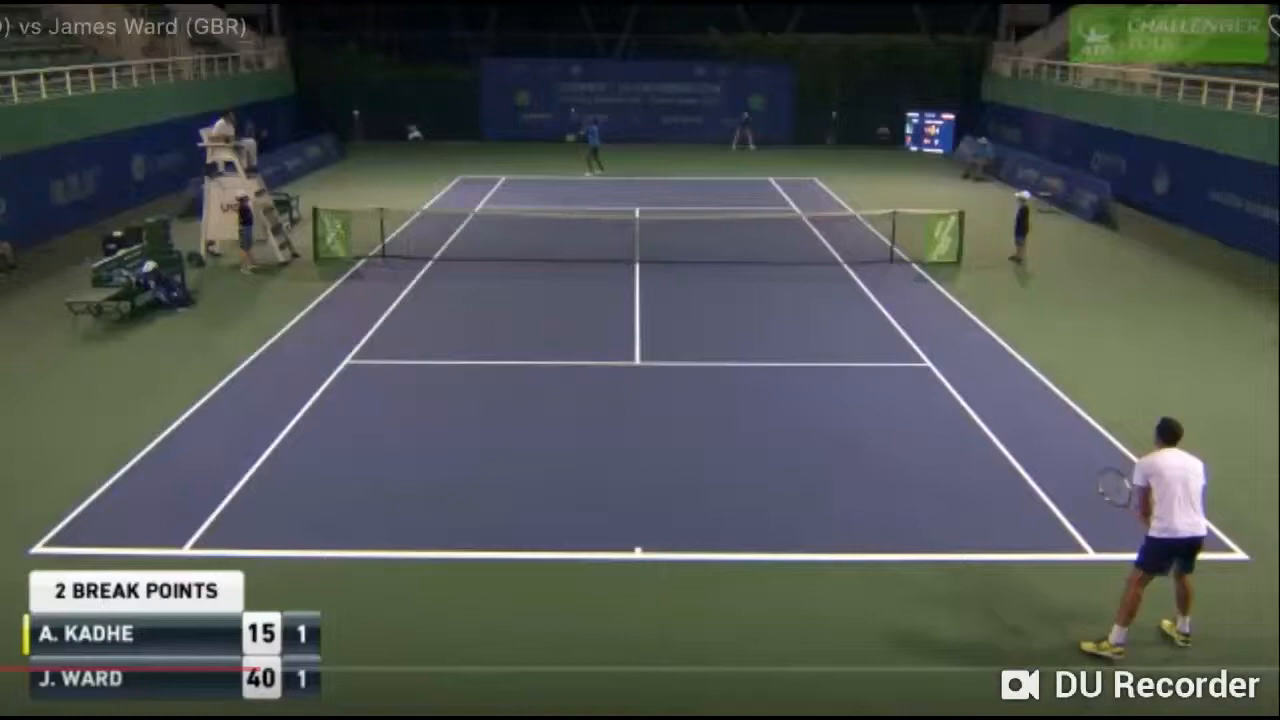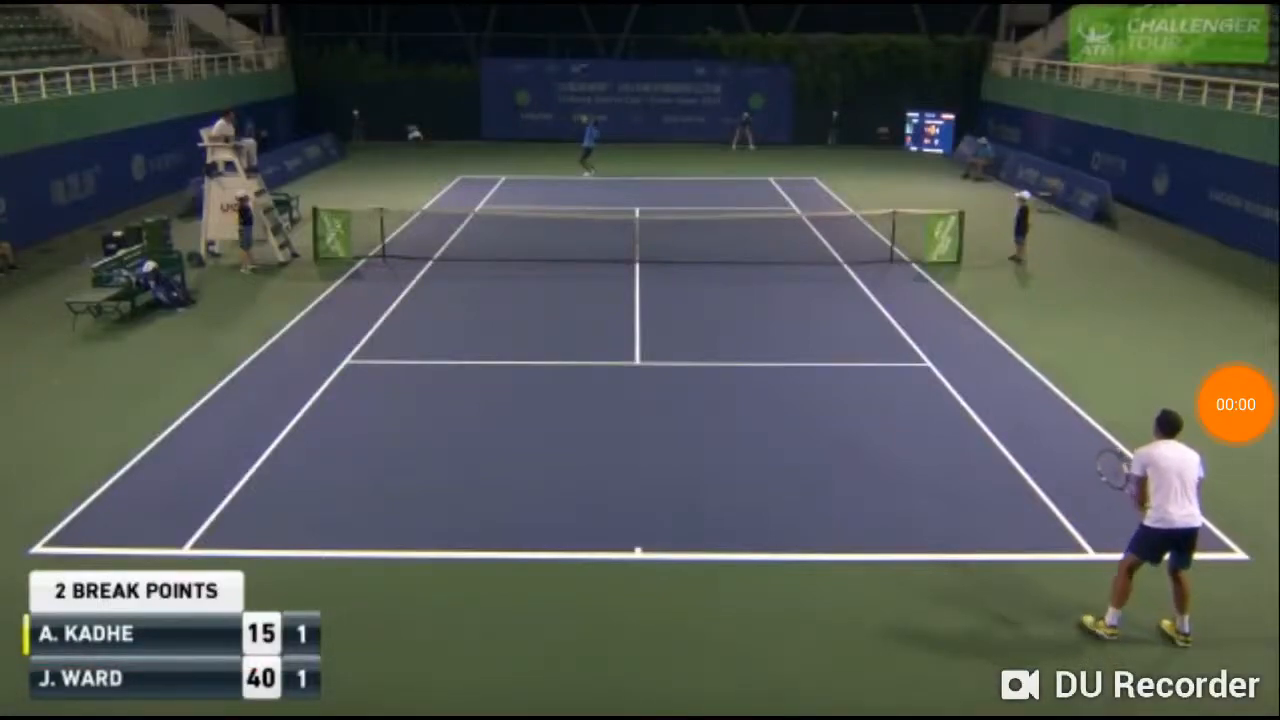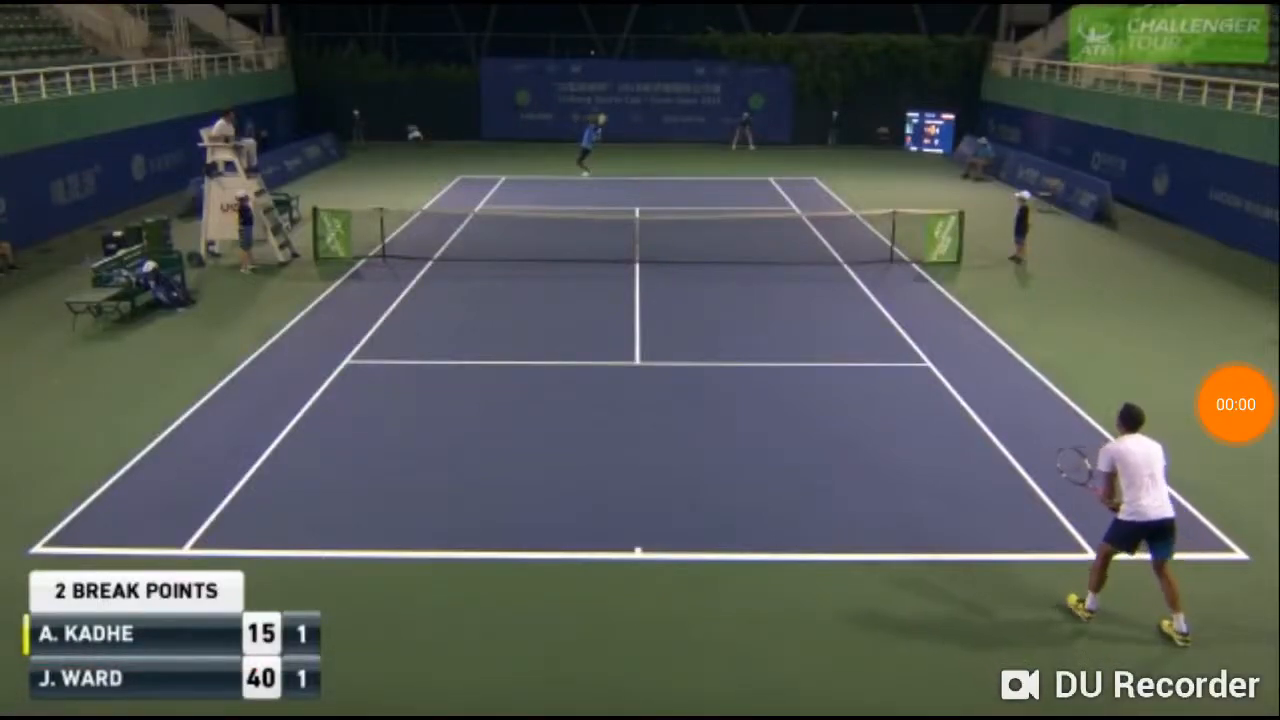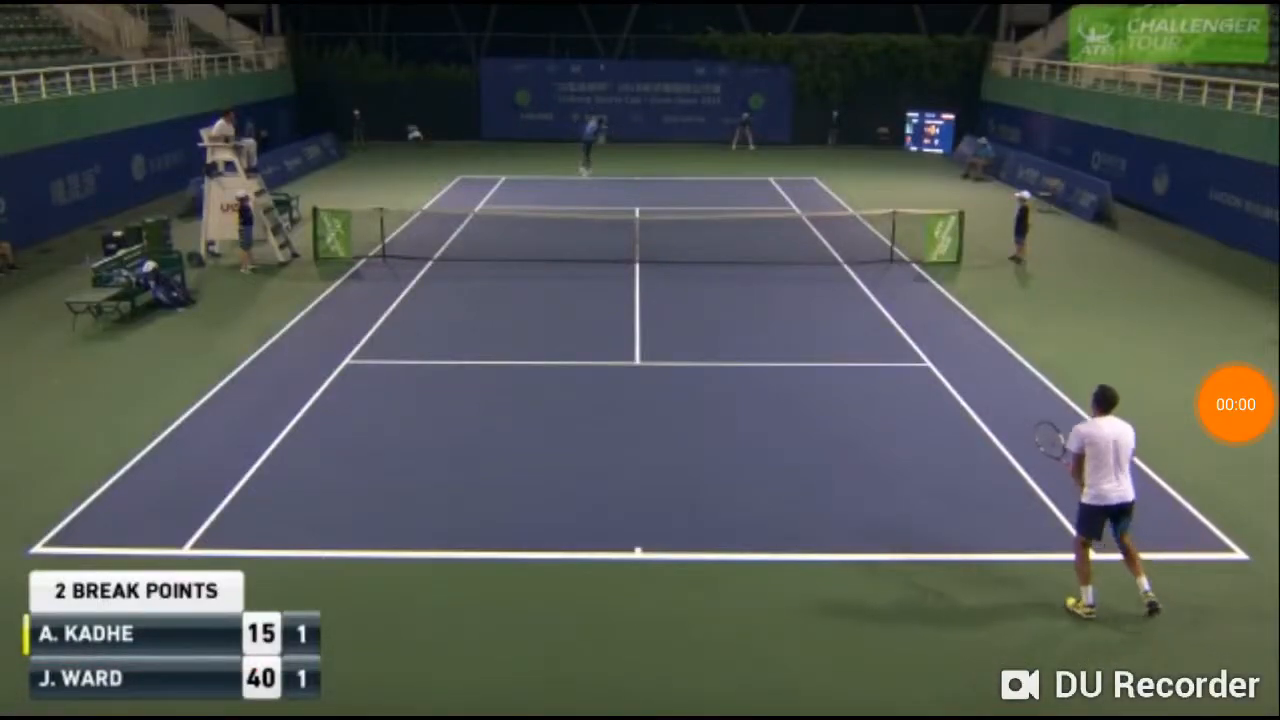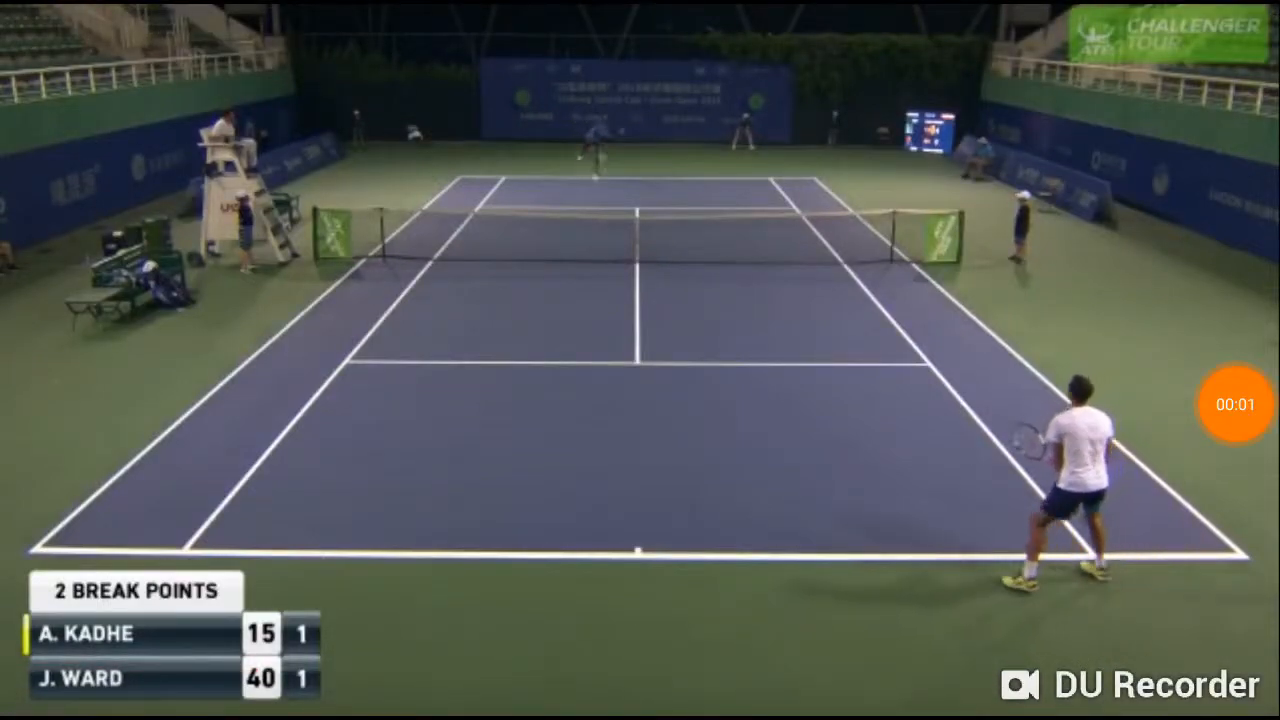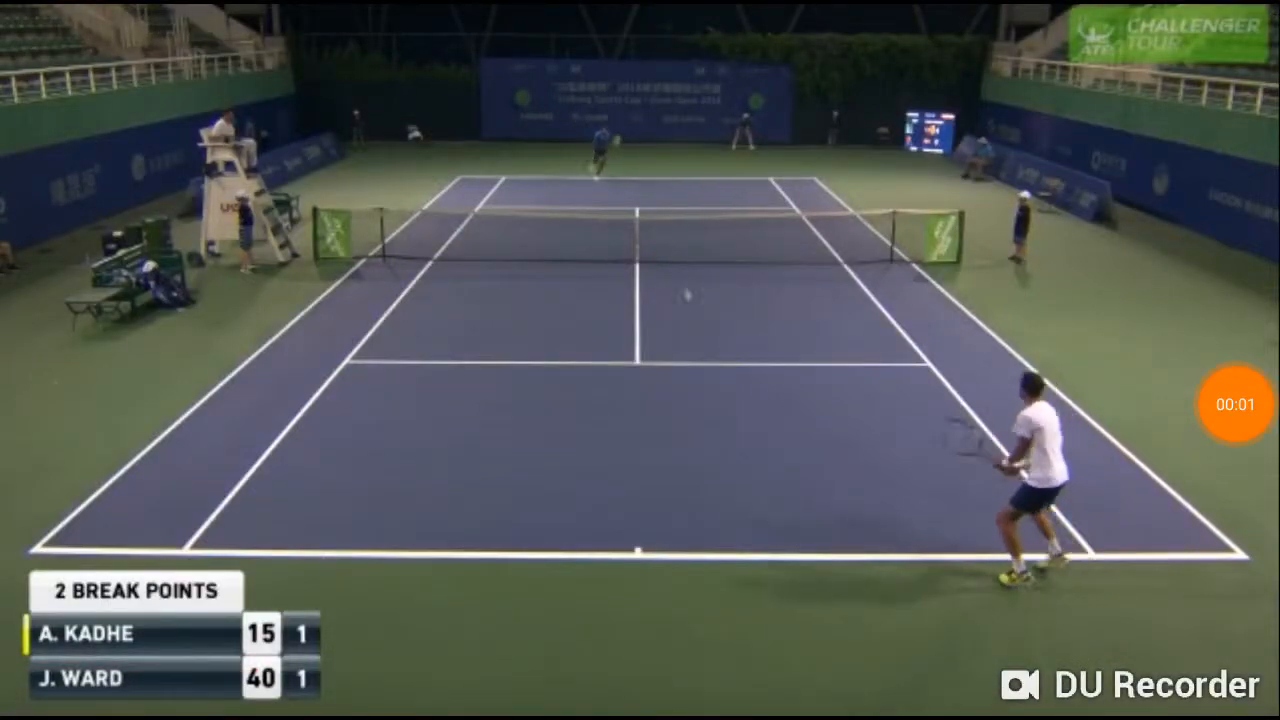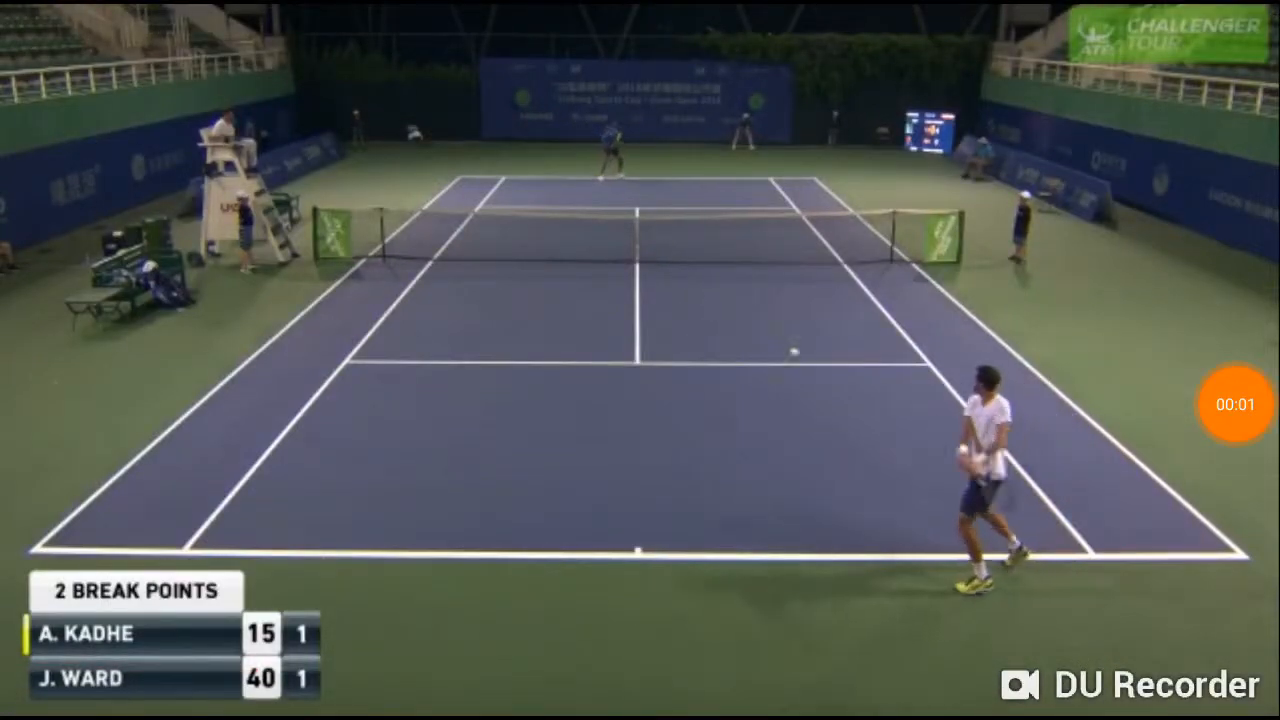
dt=0.3s
person 1, frame 1
left shoulder: (1146, 463)
right shoulder: (1196, 464)
left elbow: (1143, 509)
left wrist: (1150, 523)
left hip: (1165, 533)
right hip: (1197, 532)
left knee: (1136, 582)
right knee: (1182, 575)
left ankle: (1115, 642)
right ankle: (1182, 631)
person 1, frame 2
left shoulder: (1144, 454)
right shoulder: (1193, 456)
left elbow: (1140, 497)
left hip: (1160, 523)
right hip: (1191, 523)
left knee: (1126, 567)
right knee: (1177, 572)
left ankle: (1109, 624)
right ankle: (1182, 630)
person 1, frame 3
left shoulder: (1111, 449)
right shoulder: (1156, 447)
left elbow: (1108, 494)
left wrist: (1109, 501)
left hip: (1135, 516)
right hip: (1164, 515)
left knee: (1103, 555)
right knee: (1162, 568)
left ankle: (1088, 606)
right ankle: (1180, 629)
person 1, frame 4
left shoulder: (1081, 431)
right shoulder: (1127, 430)
left elbow: (1075, 471)
right elbow: (1126, 464)
left wrist: (1083, 483)
left hip: (1095, 499)
right hip: (1125, 496)
left knee: (1081, 546)
right knee: (1125, 542)
left ankle: (1086, 603)
right ankle: (1146, 593)
person 1, frame 5
left shoulder: (1061, 421)
right shoulder: (1104, 419)
left elbow: (1056, 460)
right elbow: (1106, 455)
left hip: (1072, 485)
right hip: (1100, 483)
left knee: (1038, 523)
right knee: (1094, 517)
left ankle: (1029, 578)
right ankle: (1101, 566)
person 1, frame 6
left shoulder: (1026, 416)
right shoulder: (1047, 409)
left elbow: (1020, 451)
left wrist: (1006, 463)
right wrist: (1017, 466)
left hip: (1043, 481)
right hip: (1056, 476)
left knee: (1005, 519)
right knee: (1036, 510)
left ankle: (1020, 572)
right ankle: (1057, 552)
person 1, frame 7
left shoulder: (1001, 406)
right shoulder: (973, 402)
left elbow: (1001, 440)
right elbow: (968, 432)
left wrist: (983, 459)
right wrist: (964, 452)
left hip: (988, 474)
right hip: (977, 470)
left knee: (965, 522)
right knee: (985, 511)
left ankle: (983, 578)
right ankle: (1017, 548)
